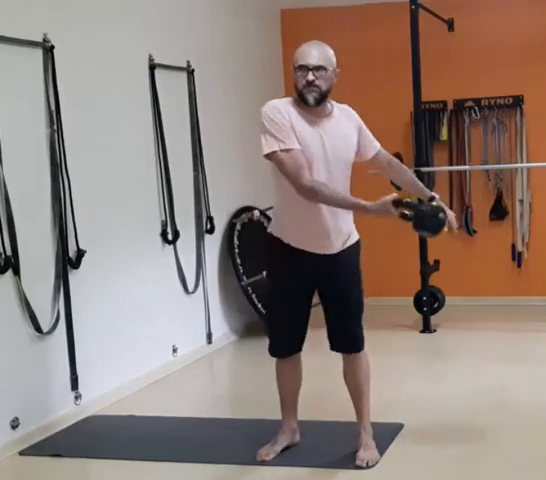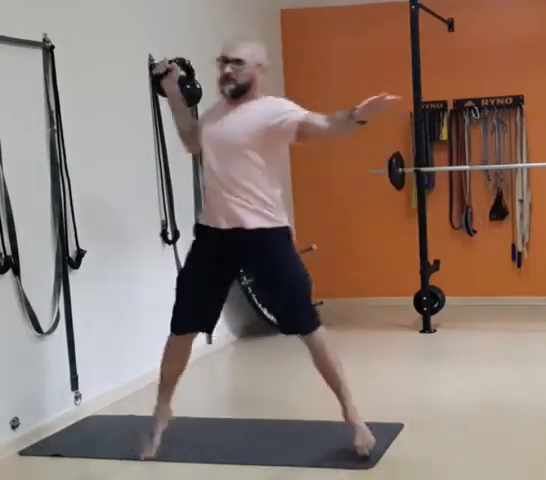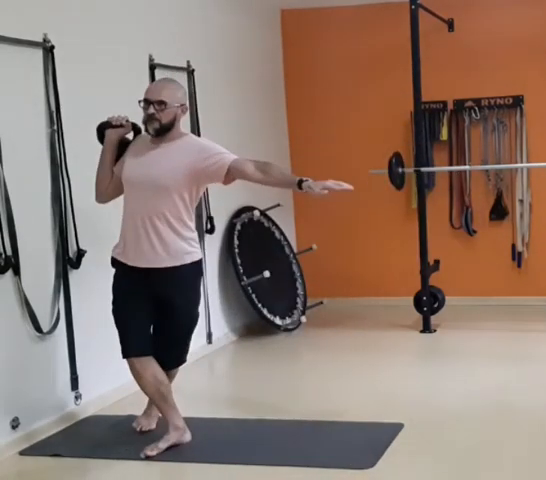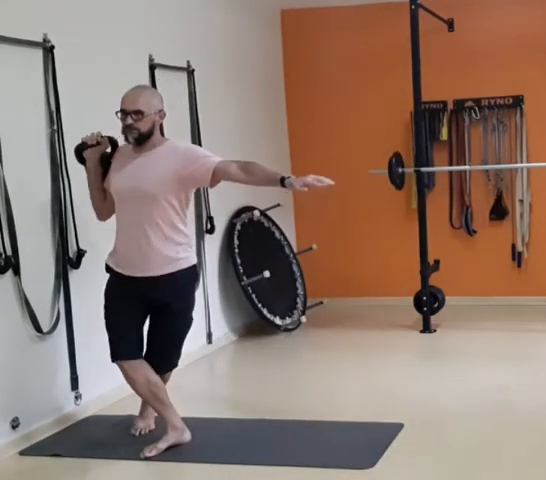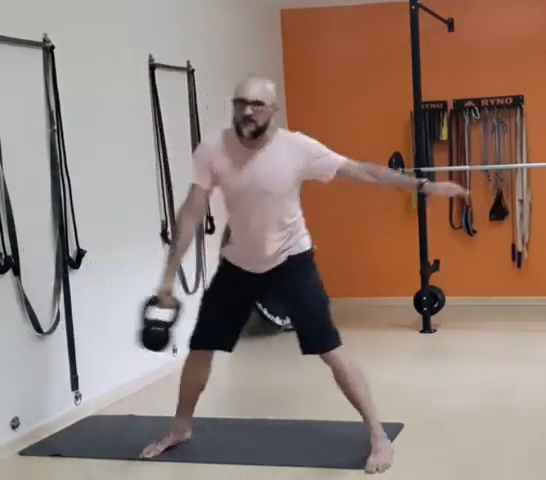
dt=1s
person 1, frame 1
left shoulder: (347, 117)
right shoulder: (275, 114)
left elbow: (386, 163)
right elbow: (304, 183)
left wrist: (431, 198)
right wrist: (367, 207)
left hip: (341, 248)
right hip: (292, 250)
left knee: (352, 345)
right knee: (285, 347)
left ankle: (366, 434)
right ankle: (289, 428)
person 1, frame 2
left shoulder: (276, 110)
right shoulder: (219, 109)
left elbow: (320, 124)
right elbow: (194, 142)
left wrist: (356, 115)
right wrist: (174, 93)
left hip: (267, 234)
right hip: (214, 233)
left knee: (306, 326)
right knee: (181, 326)
left ankle: (351, 415)
right ankle: (161, 413)
person 1, frame 3
left shoulder: (198, 151)
right shoulder: (136, 147)
left elbow: (253, 169)
right elbow: (103, 193)
left wrist: (304, 183)
right wrist: (110, 143)
left hip: (178, 269)
right hip: (130, 268)
left knee: (169, 354)
right knee: (137, 353)
left ankle: (155, 405)
right ankle: (176, 426)
person 1, frame 4
left shoulder: (182, 156)
right shoulder: (120, 157)
left elbow: (237, 170)
right elbow: (103, 210)
left wrist: (287, 180)
right wrist: (92, 161)
left hip: (173, 274)
right hip: (124, 275)
left knee: (162, 360)
right knee: (126, 358)
left ankle: (150, 406)
right ankle: (175, 426)
person 1, frame 5
left shoulder: (298, 147)
right shoulder: (213, 149)
left elbow: (362, 171)
right elbow: (191, 213)
left wrist: (423, 185)
right wrist: (169, 277)
left hip: (290, 262)
right hip: (237, 265)
left knee: (330, 351)
right knee: (200, 348)
left ankle: (377, 435)
right ankle: (180, 429)
